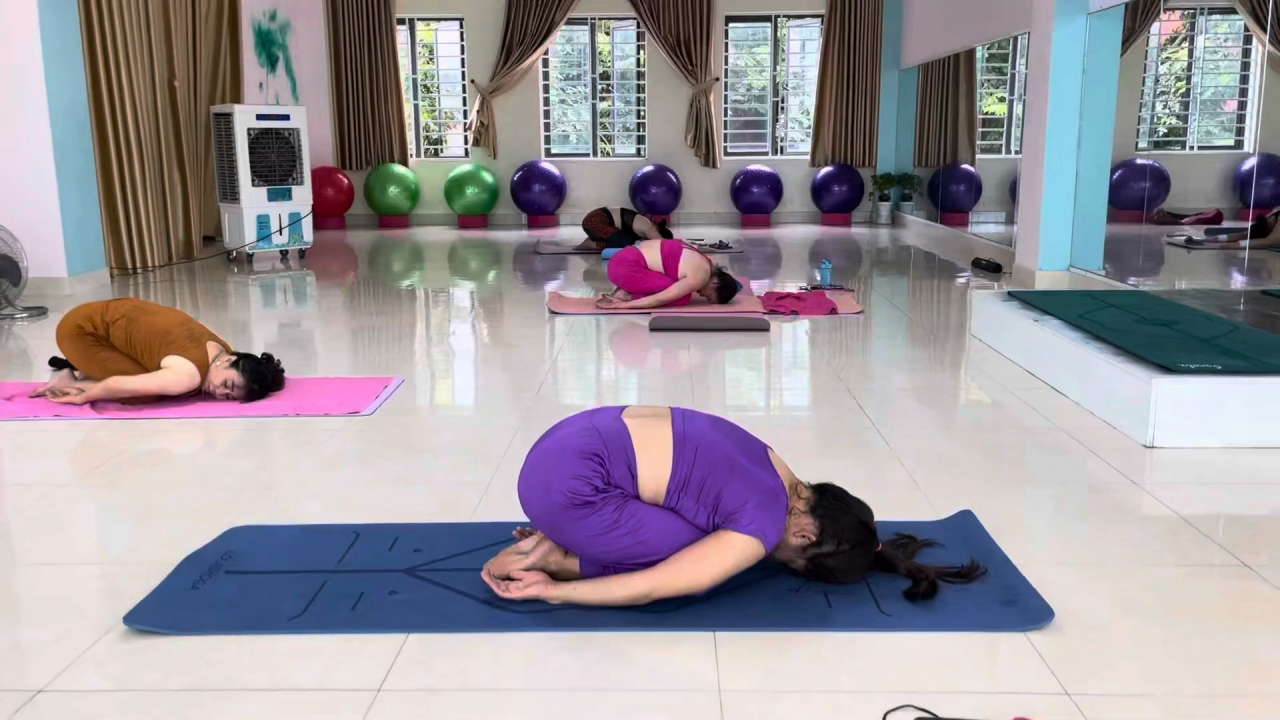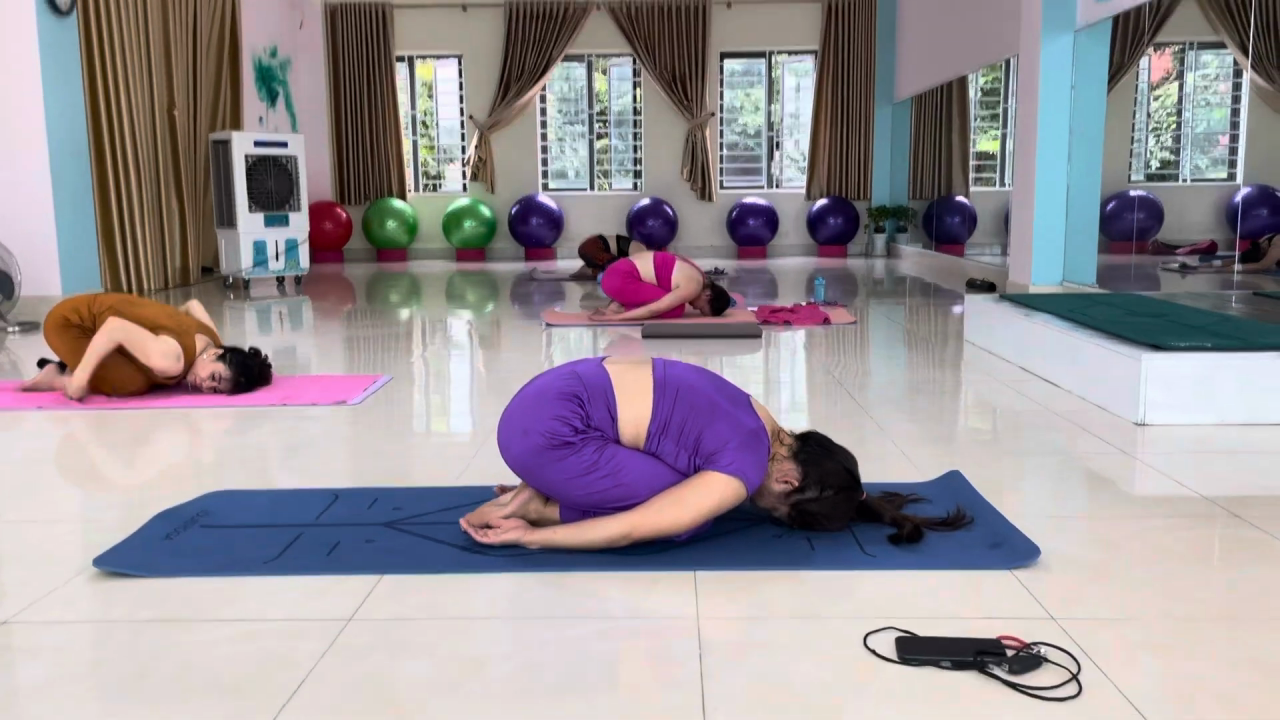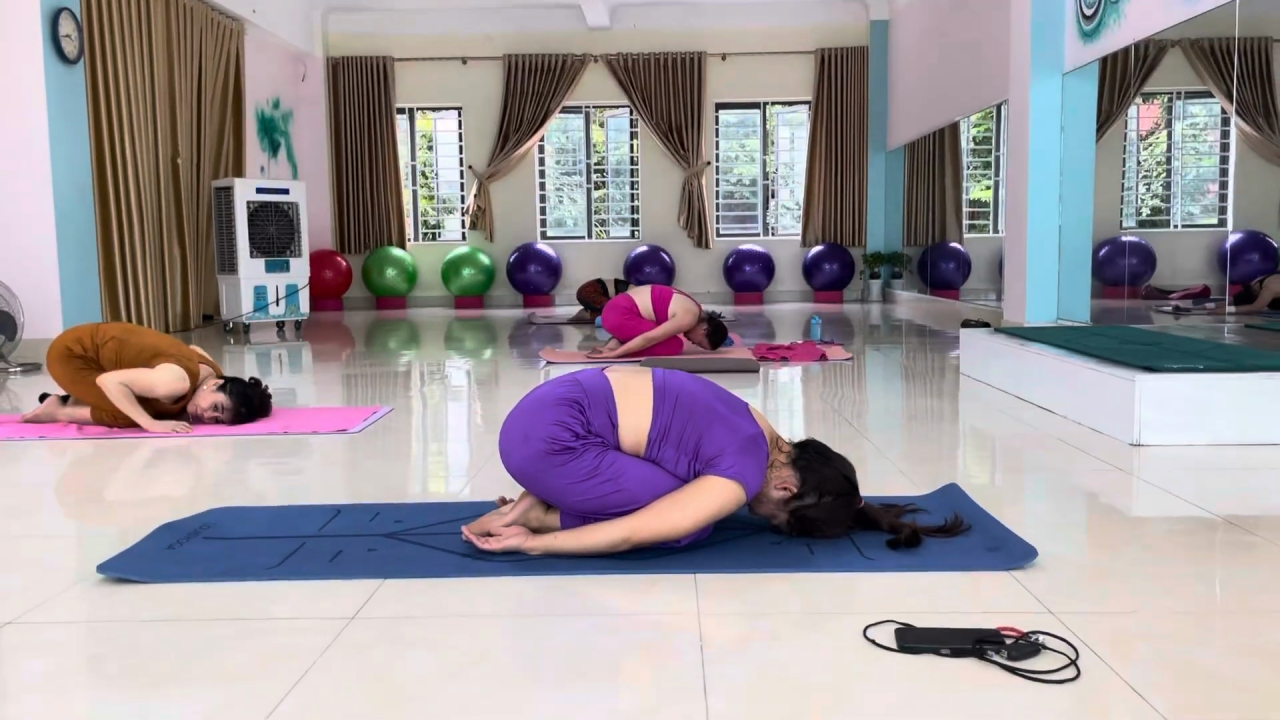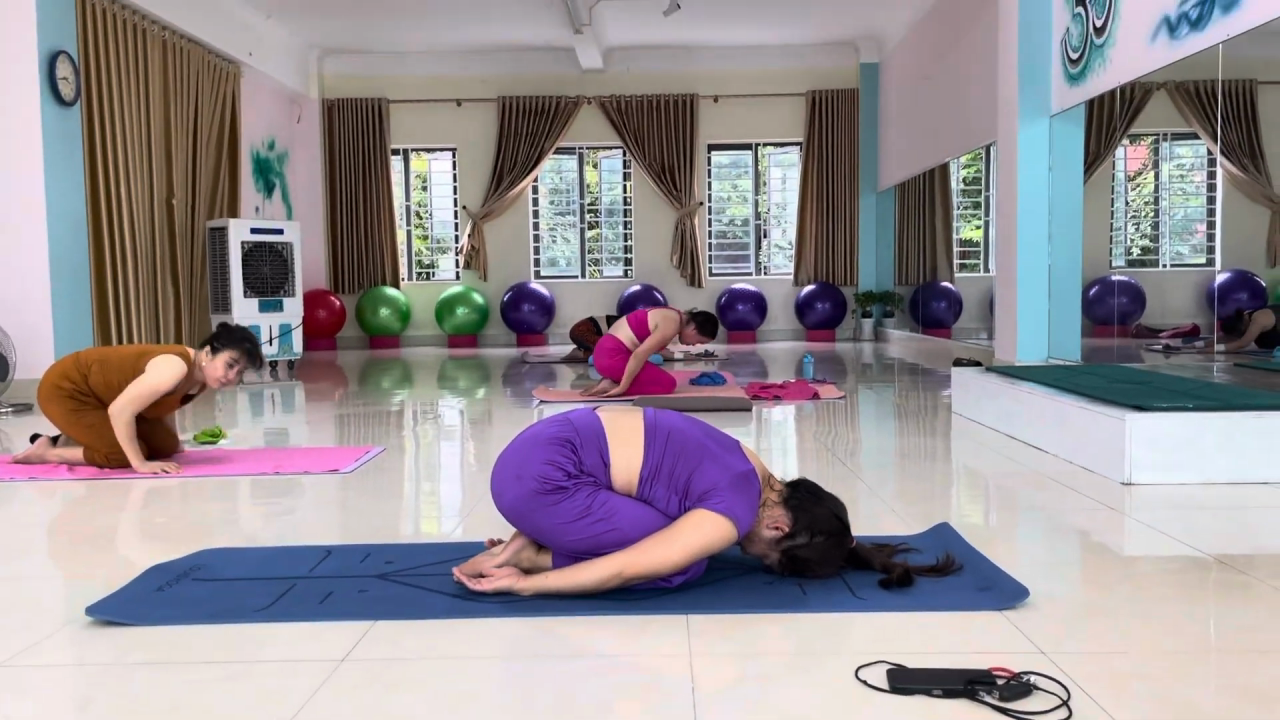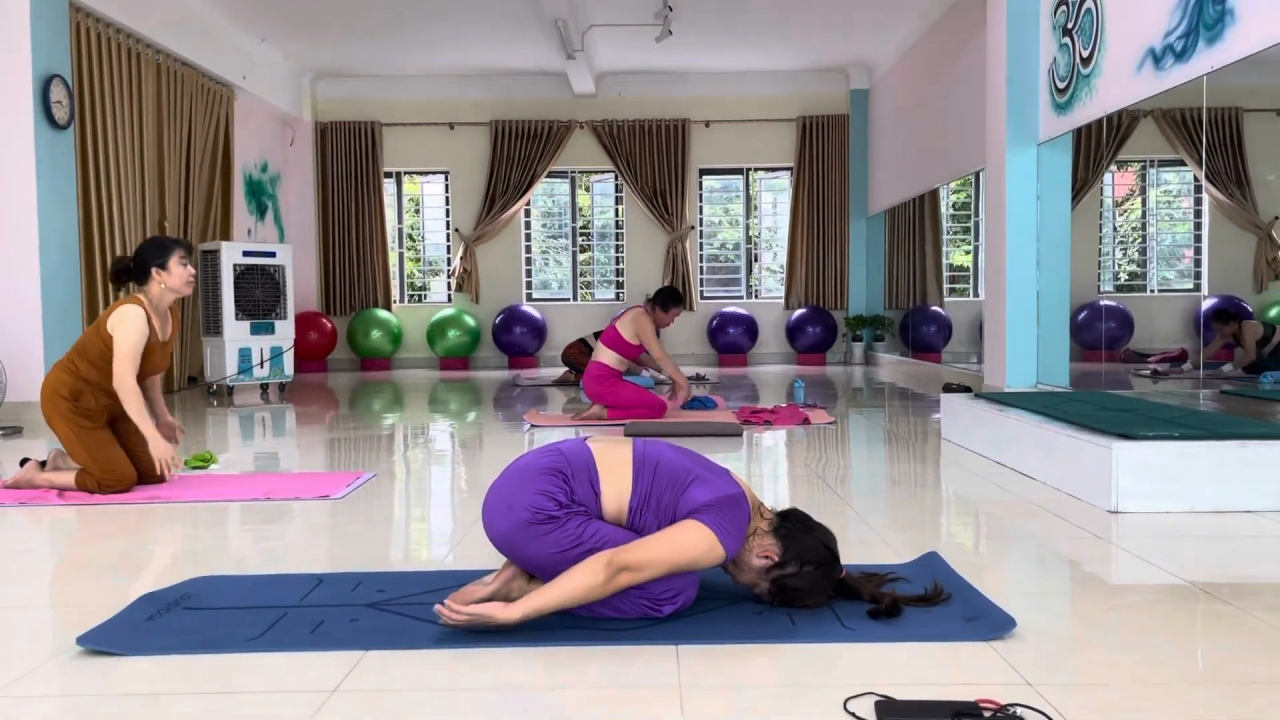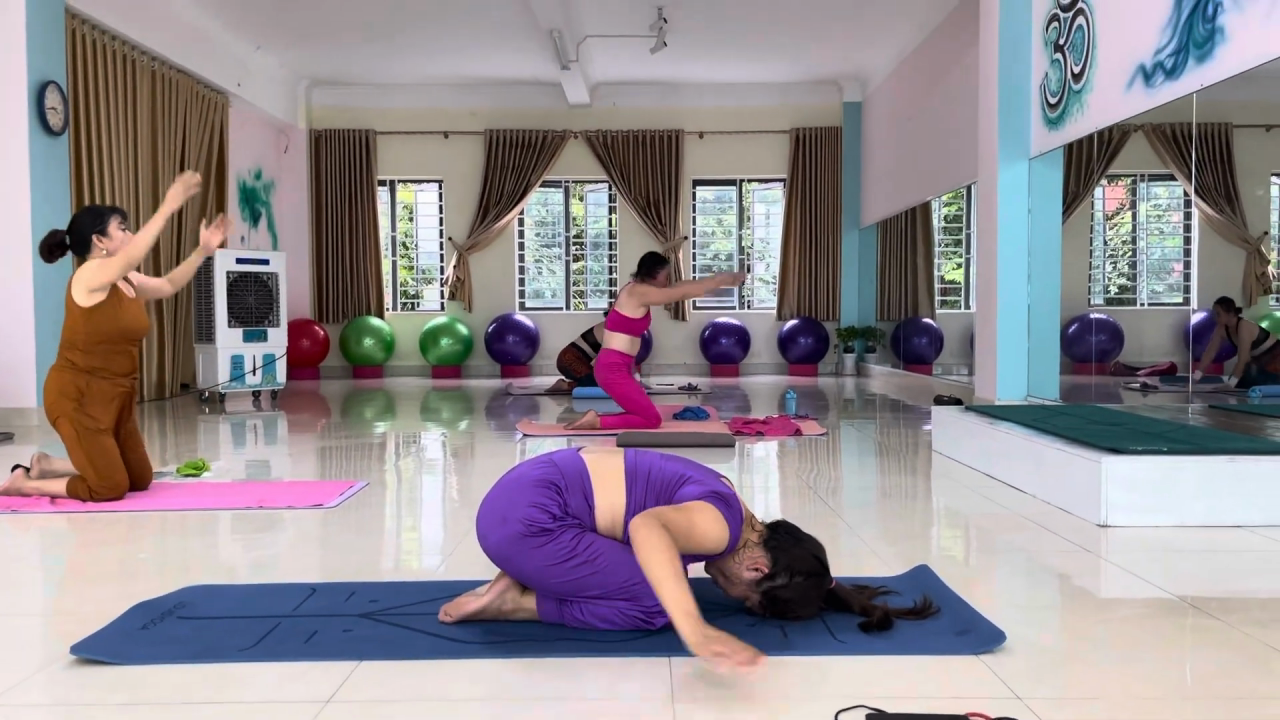
dt=0.5s
person 1, frame 1
left shoulder: (770, 466)
right shoulder: (761, 527)
right elbow: (651, 587)
right wrist: (551, 590)
left hip: (573, 438)
right hip: (566, 486)
right knee: (702, 558)
left ankle: (559, 539)
right ankle: (557, 558)
person 1, frame 2
left shoulder: (752, 420)
right shoulder: (741, 471)
right elbow: (633, 529)
right wrist: (533, 536)
left hip: (549, 395)
right hip: (545, 432)
left knee: (687, 493)
right knee: (689, 516)
left ankle: (542, 493)
right ankle: (538, 508)
person 1, frame 3
left shoulder: (752, 430)
right shoulder: (741, 475)
right elbow: (634, 533)
right wrist: (534, 543)
left hip: (553, 406)
right hip: (548, 438)
left knee: (674, 490)
right knee: (689, 525)
left ankle: (542, 502)
right ankle: (539, 518)
person 1, frame 4
left shoulder: (743, 468)
right shoulder: (733, 512)
right elbow: (625, 570)
right wrist: (527, 585)
left hip: (544, 448)
right hip: (539, 476)
left knee: (665, 533)
right knee: (681, 564)
left ankle: (536, 543)
right ankle: (532, 559)
person 1, frame 5
left shoulder: (731, 497)
right shoulder: (723, 533)
right elbow: (618, 569)
right wrist: (514, 613)
left hip: (533, 479)
right hip: (531, 505)
left knee: (661, 564)
right knee: (671, 591)
left ankle: (526, 573)
right ankle: (519, 592)
person 1, frame 6
left shoulder: (723, 504)
right shoulder: (722, 526)
right elbow: (648, 528)
right wrist: (696, 631)
left hip: (529, 491)
right hip: (525, 519)
left knee: (666, 584)
right knee: (659, 602)
left ankle: (525, 582)
right ankle: (516, 602)
person 2, frame 1
left shoulder: (220, 351)
right shoulder: (189, 375)
right elbow: (117, 385)
right wrist: (83, 397)
left hip: (115, 318)
right hip: (81, 328)
right knee: (147, 395)
left ankle: (87, 369)
right ankle: (69, 382)
person 2, frame 2
left shoulder: (209, 339)
right shoulder: (172, 361)
left elbow: (193, 304)
right elbow: (114, 327)
right wrist: (80, 377)
left hip: (96, 315)
right hip: (68, 321)
left knee: (164, 379)
right knee: (133, 383)
left ankle: (68, 367)
right ankle: (56, 379)
person 2, frame 3
left shoulder: (210, 371)
right shoulder: (178, 382)
right elbow: (108, 380)
right wrist: (148, 422)
left hip: (101, 347)
right hip: (71, 353)
left knee: (164, 411)
right knee: (129, 416)
left ankle: (76, 400)
right ankle: (57, 411)
person 2, frame 4
left shoulder: (201, 376)
right shoulder: (175, 367)
left elbow: (165, 408)
right elbow: (118, 411)
right wrist: (139, 463)
left hip: (95, 392)
right hip: (65, 390)
left knee: (166, 448)
right knee: (123, 457)
left ankle: (78, 440)
right ankle: (47, 450)
person 2, frame 5
left shoulder: (170, 315)
right shoulder: (133, 314)
right elbow: (123, 382)
left wrist: (161, 416)
right wrist: (154, 438)
left hip: (109, 404)
right hip: (71, 400)
left knee: (156, 471)
right knee: (119, 480)
left ankle: (61, 462)
right ankle: (35, 476)
person 2, frame 6
left shoulder: (125, 281)
right shoulder: (89, 274)
left elbow: (168, 285)
right elbow: (129, 258)
left wrist: (202, 250)
right wrist: (168, 208)
left hip: (114, 395)
right hip: (77, 396)
left knee: (140, 479)
right knee: (111, 487)
left ankle: (47, 466)
